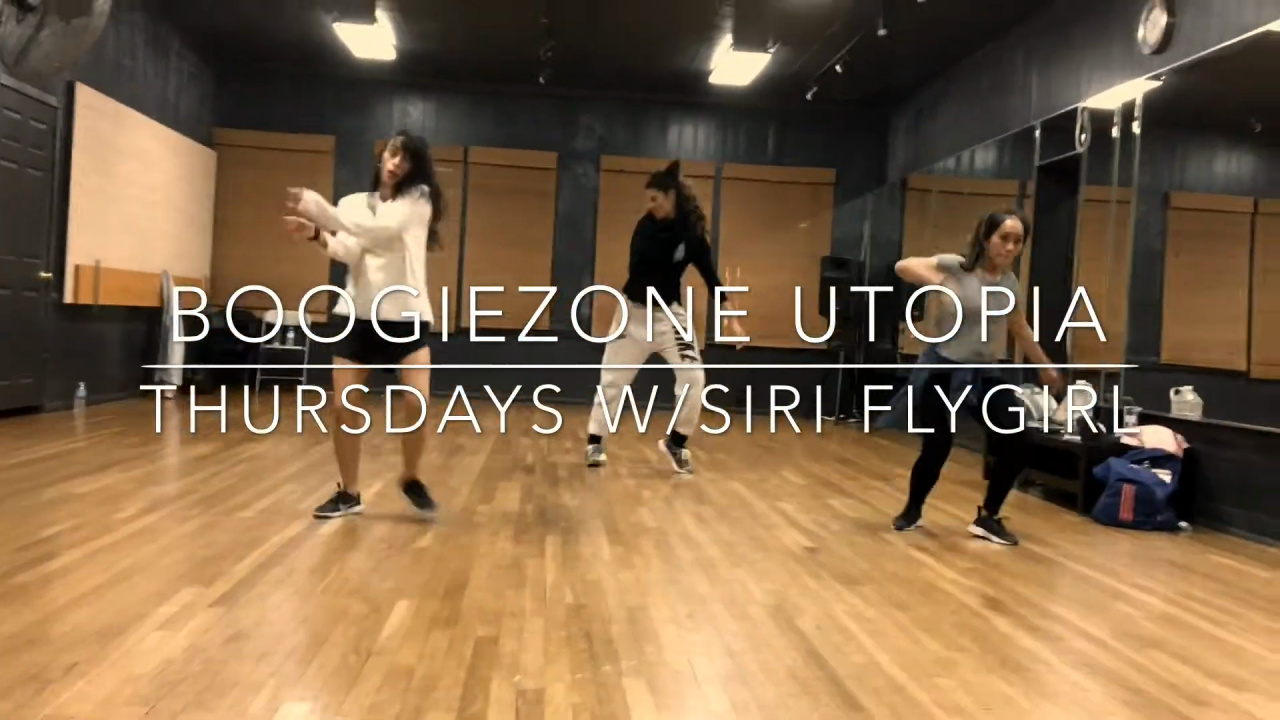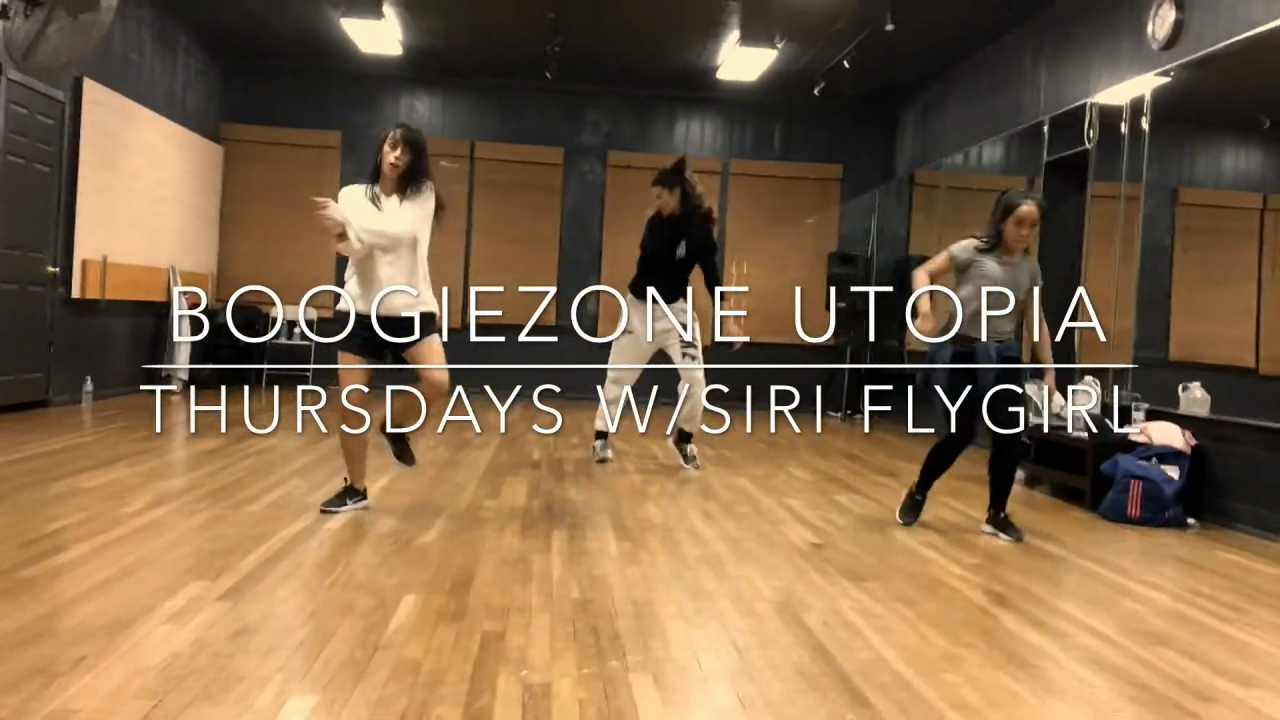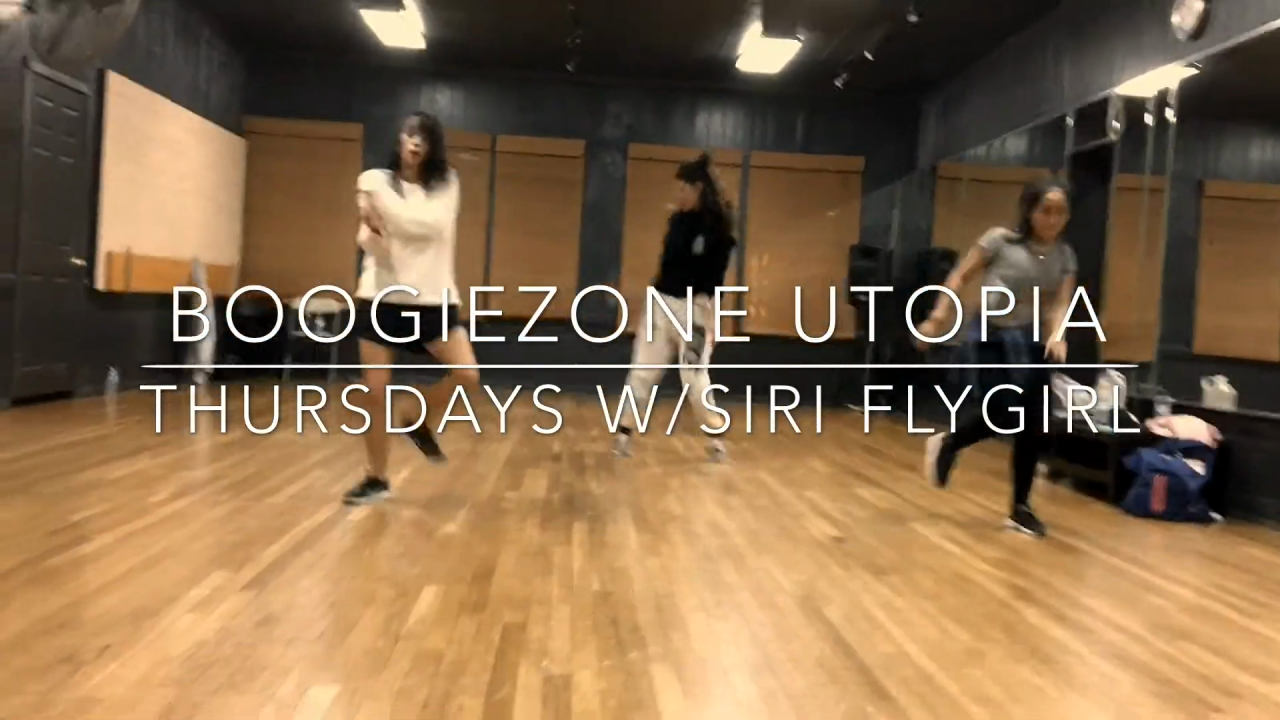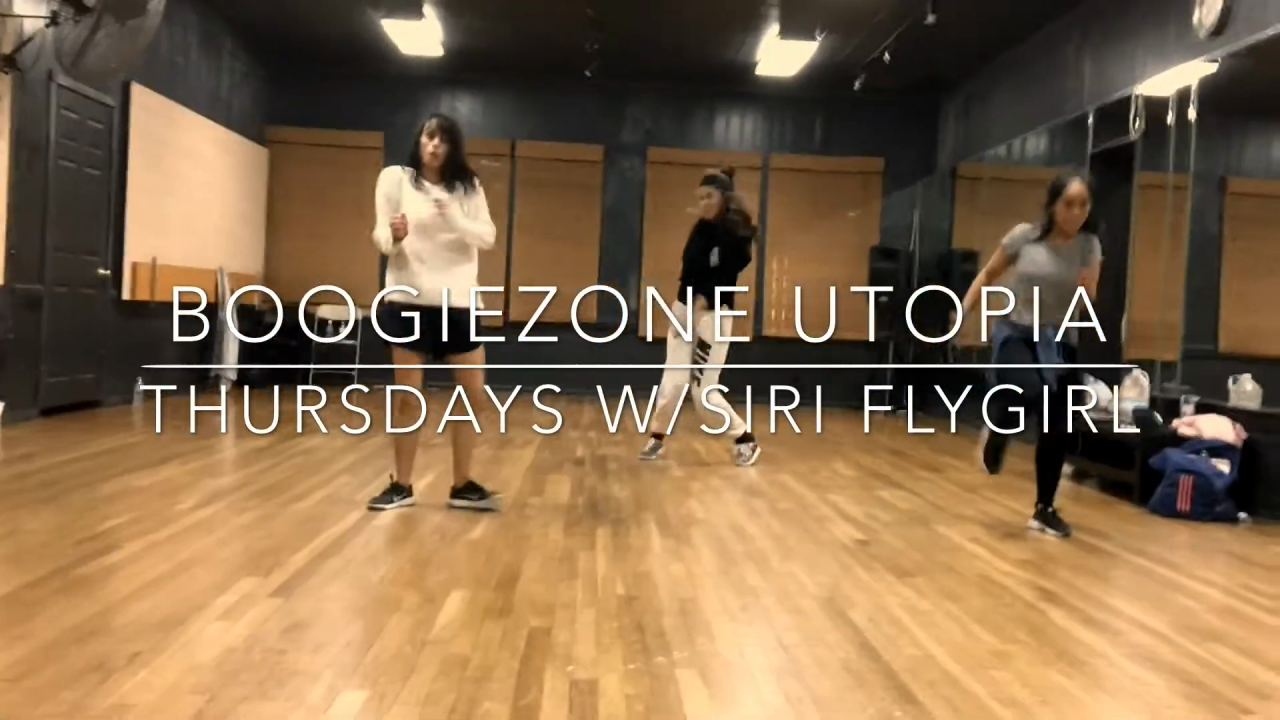
dt=0.1s
person 1, frame 1
left shoulder: (419, 198)
right shoulder: (354, 203)
left elbow: (381, 229)
right elbow: (349, 250)
left wrist: (320, 207)
right wrist: (315, 232)
left hip: (409, 316)
right hip: (357, 315)
left knee: (417, 406)
right knee: (344, 407)
left ankle: (412, 481)
right ankle: (348, 494)
person 1, frame 2
left shoulder: (422, 193)
right shoulder: (352, 194)
left elbow: (400, 234)
right elbow: (357, 247)
left wrist: (343, 217)
right wrist: (341, 234)
left hip: (413, 309)
right hip: (360, 310)
left knee: (439, 385)
right knee: (351, 403)
left ankle: (396, 425)
right ankle: (355, 487)
person 1, frame 3
left shoulder: (445, 182)
right shoulder: (373, 180)
left elbow: (436, 228)
right elbow: (370, 242)
left wrist: (389, 212)
right wrist: (372, 229)
left hip: (434, 297)
right hip: (381, 297)
left knee: (466, 376)
right knee: (375, 391)
left ankle: (419, 422)
right ankle: (376, 478)
person 1, frame 4
left shoulder: (469, 189)
right shoulder: (395, 179)
left elbow: (485, 238)
right elbow: (382, 240)
left wrist: (452, 218)
right wrist: (395, 235)
left hip: (459, 303)
right hip: (407, 301)
left knee: (473, 395)
right knee: (406, 398)
left ankle: (462, 485)
right ankle: (401, 485)
person 2, frame 1
left shoulder: (1011, 284)
right shoulder: (955, 268)
left elbow: (1019, 330)
right elbow: (903, 266)
left wrist: (1045, 363)
right wrist: (931, 275)
left hip: (987, 374)
right hip: (945, 370)
left knee: (1014, 447)
right knee: (935, 451)
left ankle: (987, 517)
right ankle: (913, 509)
person 2, frame 2
left shoulder: (1030, 268)
right shoulder: (970, 251)
left elbow: (1035, 321)
right elbow: (923, 273)
left wrist: (1048, 366)
right wrist: (925, 310)
left hip: (1004, 357)
right hip: (963, 351)
left knee: (1009, 438)
right knee: (961, 433)
left ankle: (996, 514)
right ankle: (917, 494)
person 2, frame 3
left shoulder: (1065, 257)
right shoulder: (1001, 240)
left elbow: (1062, 308)
right elbow: (961, 276)
left wrist: (1057, 335)
right wrist: (939, 315)
left hip: (1031, 344)
right hip: (993, 338)
left knee: (1032, 428)
right knee: (1000, 415)
left ankle: (1019, 508)
right ankle: (945, 445)
person 2, frame 4
left shoulder: (1089, 247)
right shoulder: (1024, 236)
left elbow: (1088, 300)
right elbow: (988, 274)
left wrist: (1088, 288)
right wrist: (964, 310)
left hip: (1060, 342)
right hip: (1017, 335)
left knee: (1057, 429)
right knee: (1025, 396)
left ankle: (1044, 509)
right ankle: (993, 433)
person 3, frame 1
left shoulder: (692, 232)
right shoulder: (645, 225)
left elbow: (709, 273)
left wrist: (729, 315)
right wrist: (631, 293)
left hip: (668, 314)
right hip: (632, 311)
left knee: (693, 380)
right knee: (612, 379)
left ankle: (676, 443)
right ankle: (595, 443)
person 3, frame 2
left shoulder: (699, 229)
right shoulder: (656, 223)
left elbow: (711, 273)
left wrist: (726, 317)
left hip: (674, 311)
right hip: (639, 308)
left knee: (694, 379)
right knee: (618, 376)
left ankle: (684, 439)
right ankle: (602, 438)
person 3, frame 3
left shoulder: (718, 224)
right shoulder: (679, 219)
left elbow: (716, 272)
left wrist: (709, 310)
left hip: (694, 306)
right hip: (660, 301)
left knee: (694, 379)
right knee: (642, 373)
left ankle: (716, 433)
right ankle: (625, 432)
person 3, frame 4
left shoulder: (736, 236)
right shoulder: (701, 230)
left elbow: (725, 283)
left wrist: (701, 306)
left hip: (712, 316)
right hip: (683, 312)
left knee: (702, 391)
right knee: (673, 384)
left ankle: (744, 439)
right ankle: (657, 437)
